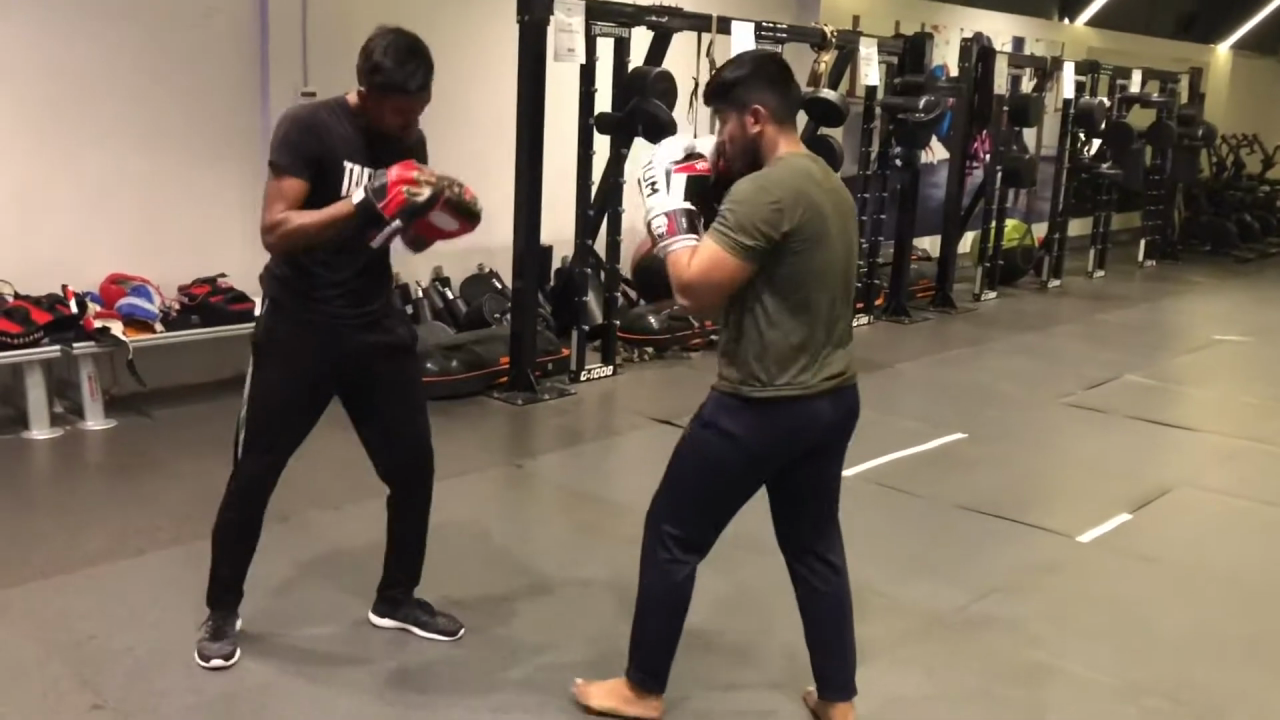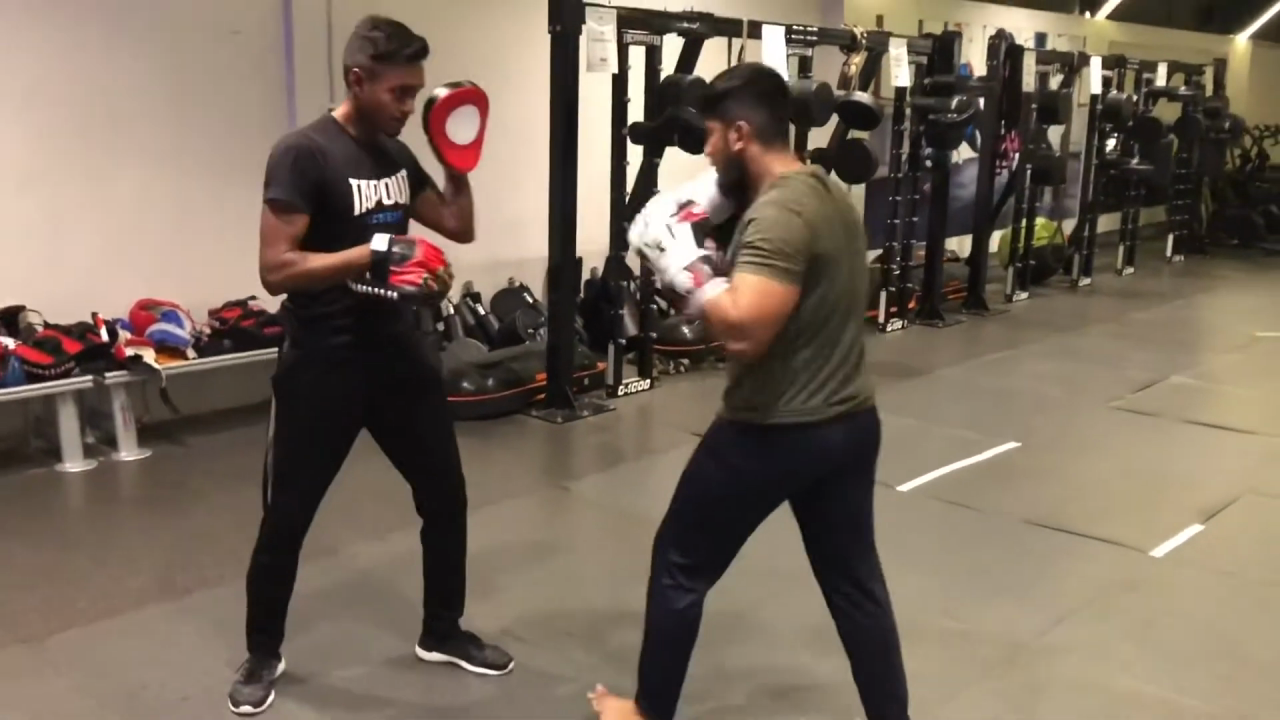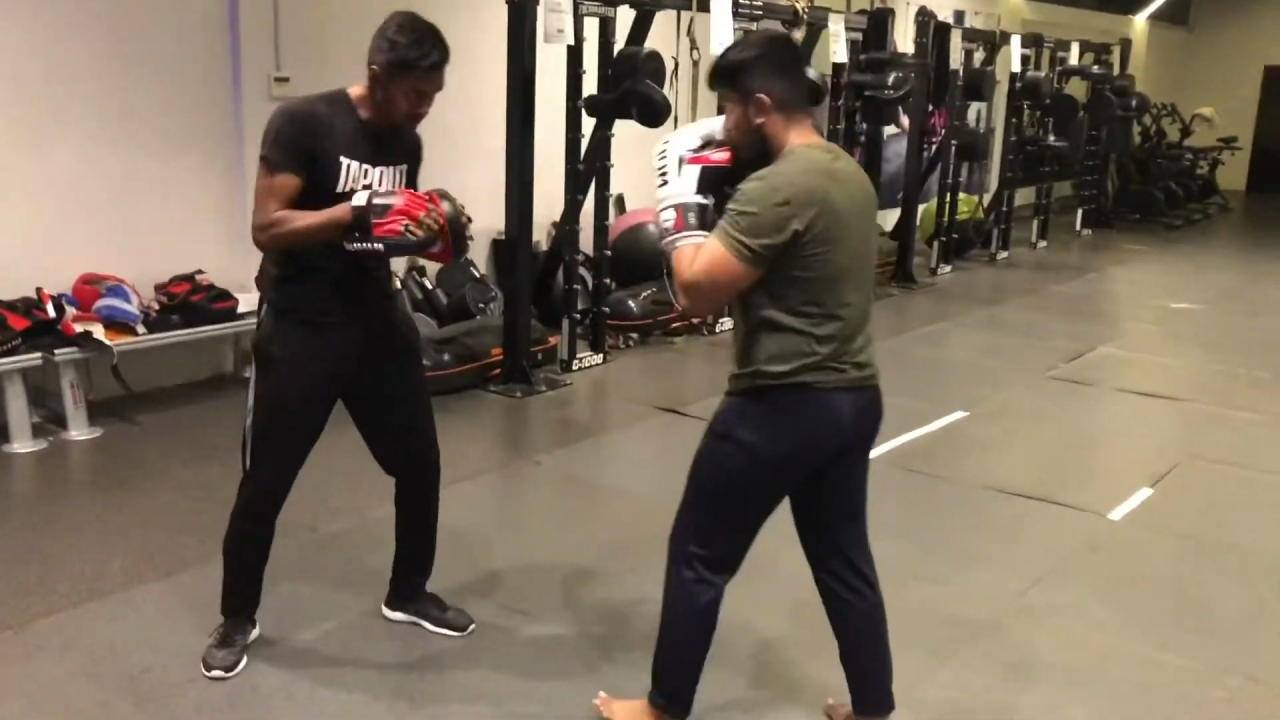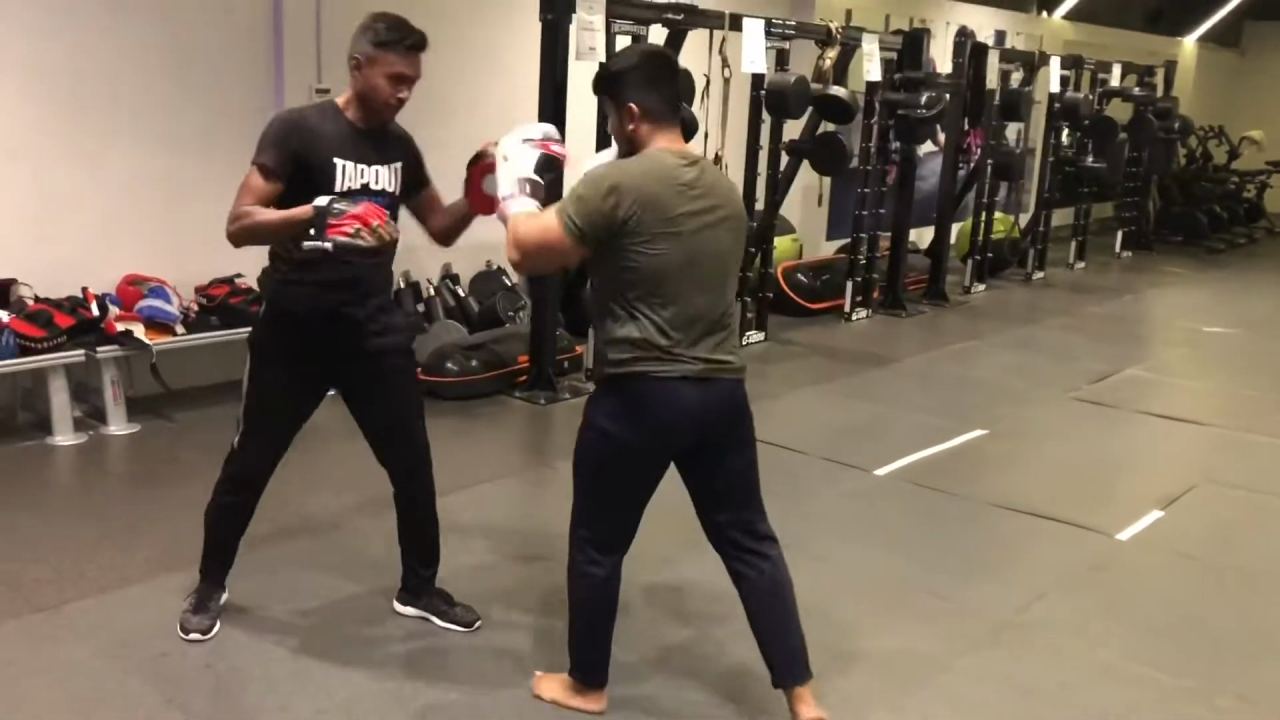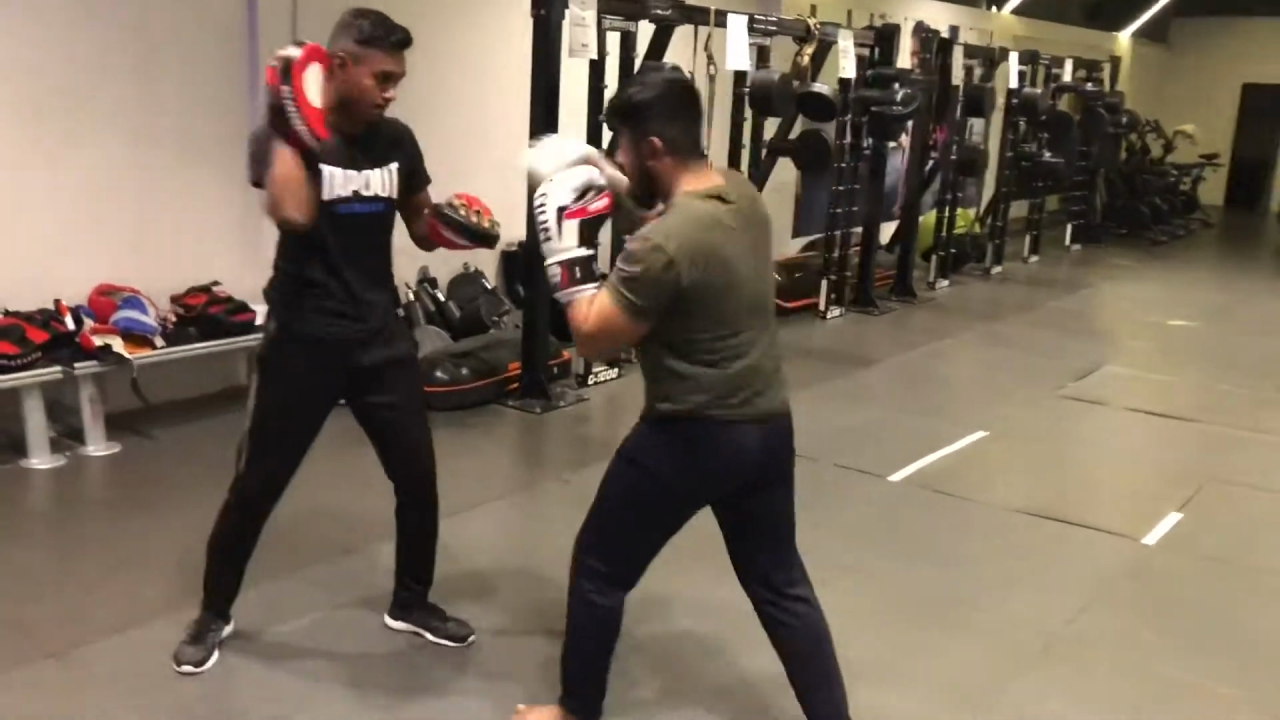
dt=1s
person 1, frame 1
left shoulder: (766, 192)
right shoulder: (830, 186)
left elbow: (696, 288)
left wrist: (666, 203)
right wrist: (719, 174)
left hip: (760, 408)
right hip: (831, 401)
left knee: (672, 538)
right knee: (816, 549)
person 1, frame 2
left shoulder: (779, 213)
right shoulder: (832, 197)
left elbow: (744, 331)
left wrist: (677, 257)
right wrist: (720, 204)
left hip: (770, 433)
right hip: (850, 425)
left knee: (679, 566)
right knee: (854, 578)
person 1, frame 3
left shoulder: (778, 189)
right shoulder: (845, 171)
left elbow: (697, 290)
left wrist: (678, 199)
right wrist: (733, 155)
left hip: (781, 406)
right hip: (853, 400)
left knee: (698, 557)
right knee: (845, 559)
person 1, frame 4
left shoulder: (618, 183)
right shoulder: (722, 186)
left elbow: (528, 254)
left wrist: (514, 175)
left hip: (639, 397)
right hip: (721, 391)
left knee: (597, 544)
right knee: (748, 540)
person 1, frame 5
left shoulder: (664, 243)
right shoulder: (741, 194)
left elbow: (593, 335)
left wrist: (567, 242)
right wrist: (583, 162)
left hip: (689, 438)
right hip: (767, 427)
left knee: (600, 569)
right knee: (779, 582)
person 2, frame 1
left shoulder: (409, 141)
right shoulder: (308, 127)
left elbow: (413, 237)
right elbow: (276, 231)
left wrist: (444, 215)
right wrist: (368, 202)
left hip: (377, 325)
right hip: (299, 327)
left knee: (412, 466)
right knee: (254, 473)
left ankle: (396, 599)
right ankle: (222, 612)
person 2, frame 2
left shoulder: (395, 154)
right shoulder: (303, 153)
left elbow: (461, 229)
right elbow: (276, 270)
left wrist: (458, 160)
right wrist: (376, 252)
left hip: (400, 354)
right hip: (322, 364)
left knee: (445, 497)
right knee: (287, 518)
left ankle: (442, 631)
right ankle: (262, 655)
person 2, frame 3
left shoulder: (405, 143)
right shoulder: (302, 122)
right elbow: (268, 230)
left wrist: (429, 237)
right wrist: (361, 211)
left hip: (378, 321)
right hip: (301, 328)
left knee: (420, 463)
right knee: (266, 482)
left ankle: (408, 593)
right ankle: (237, 619)
person 2, frame 4
left shoulder: (401, 145)
right shoulder: (298, 130)
left elbow: (441, 230)
right elbow: (240, 226)
right wrist: (320, 212)
left hip: (376, 334)
right hip: (293, 332)
left knee: (411, 464)
right knee: (249, 465)
left ankle: (419, 588)
right ankle: (210, 587)
person 2, frame 5
left shoulder: (397, 140)
right shoulder: (281, 137)
left elbow: (423, 231)
right elbow: (295, 216)
right wrist: (288, 122)
left hip: (379, 338)
right hip: (303, 341)
left knee: (417, 474)
right knee: (258, 485)
left ankle: (411, 601)
right ankle: (214, 615)
